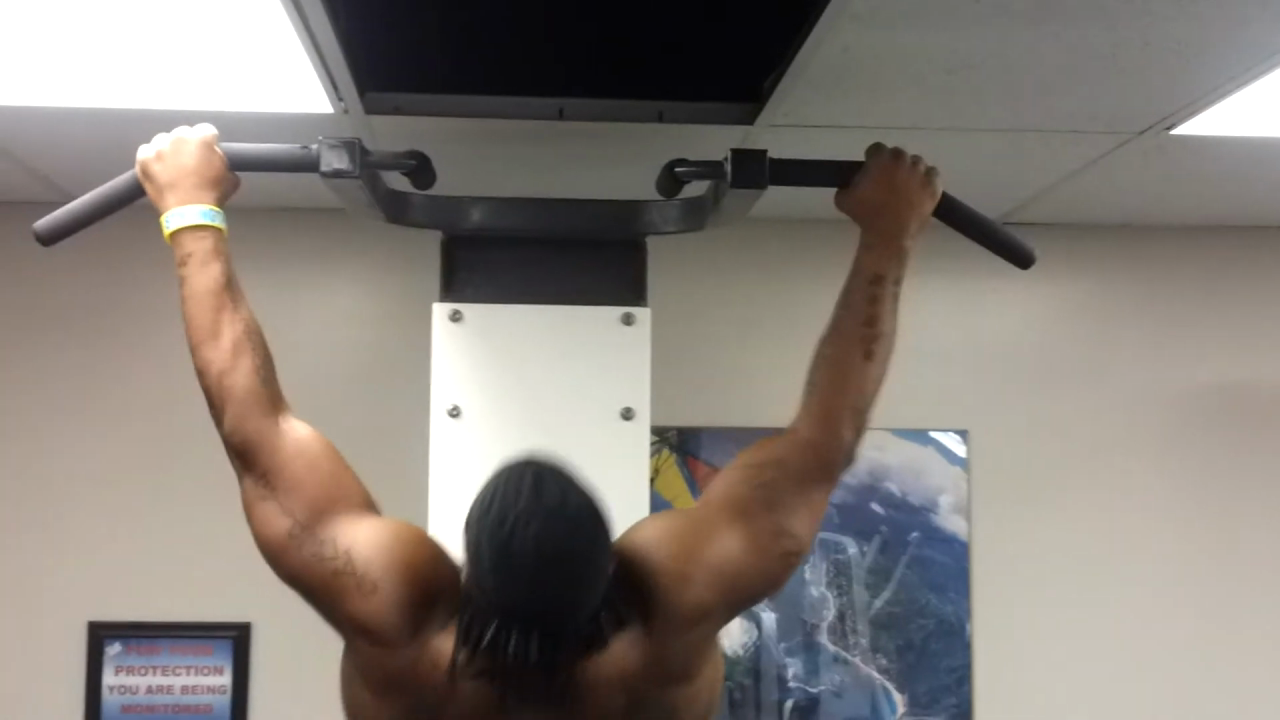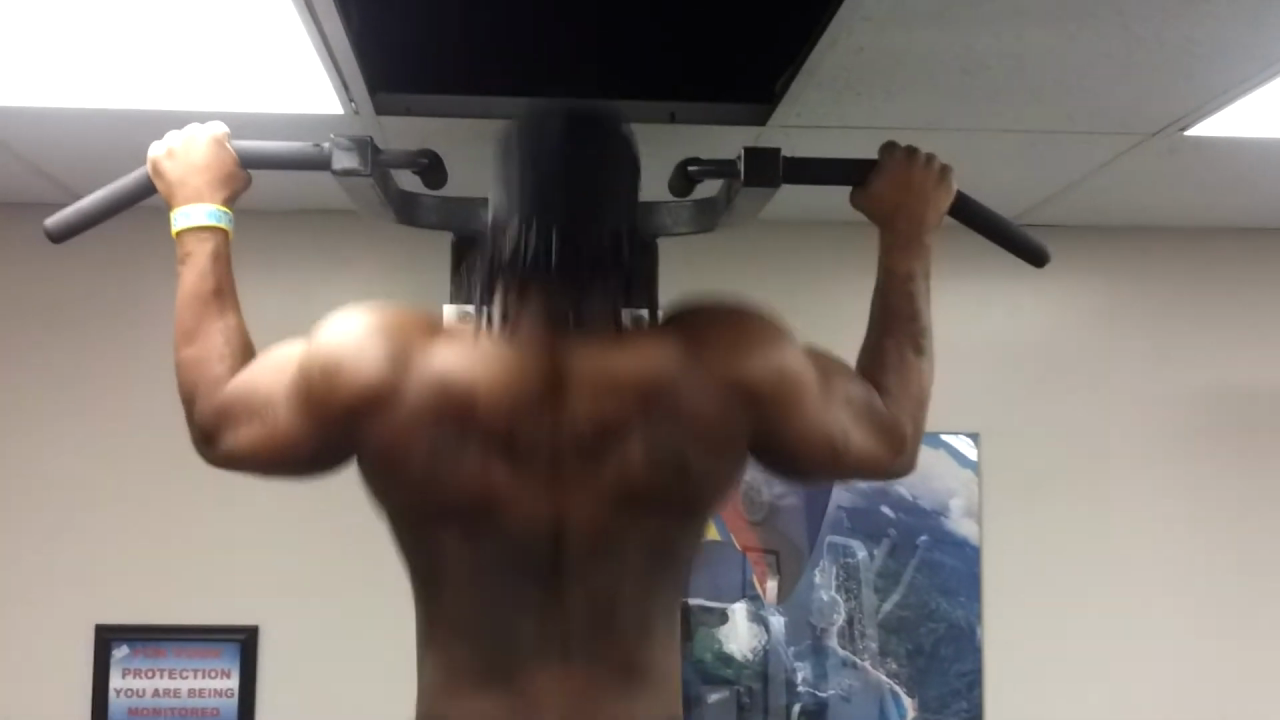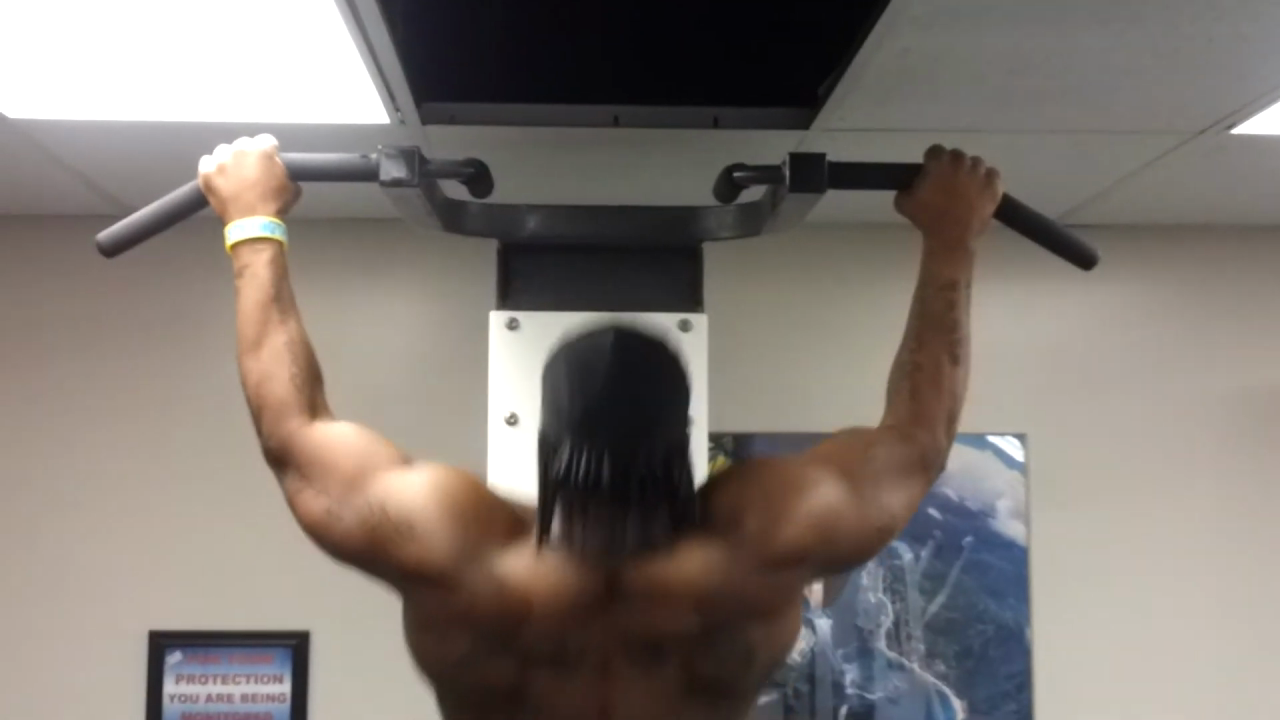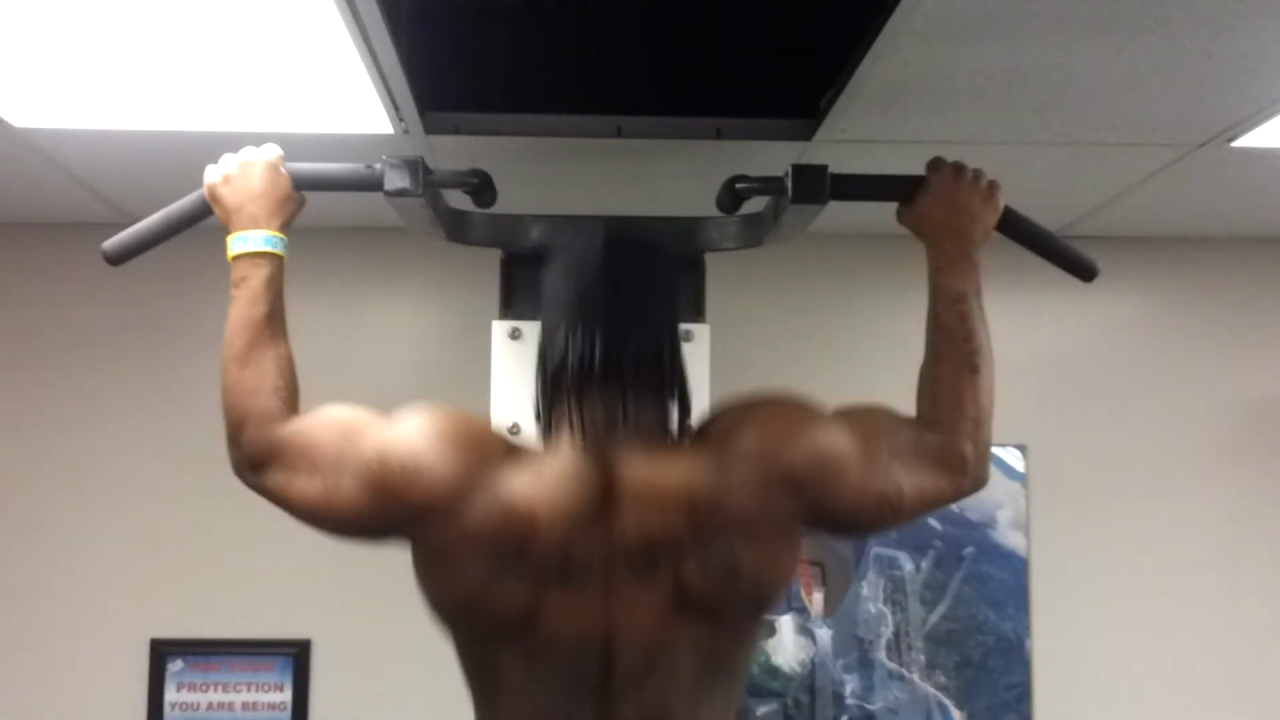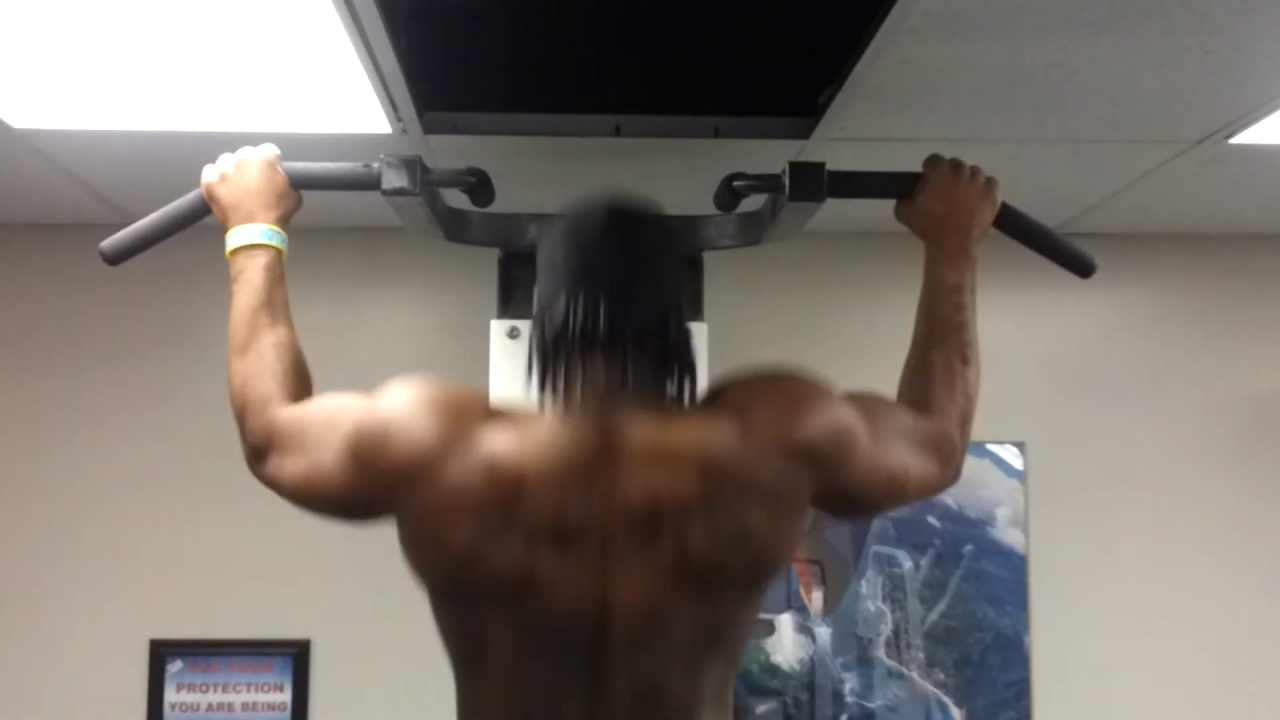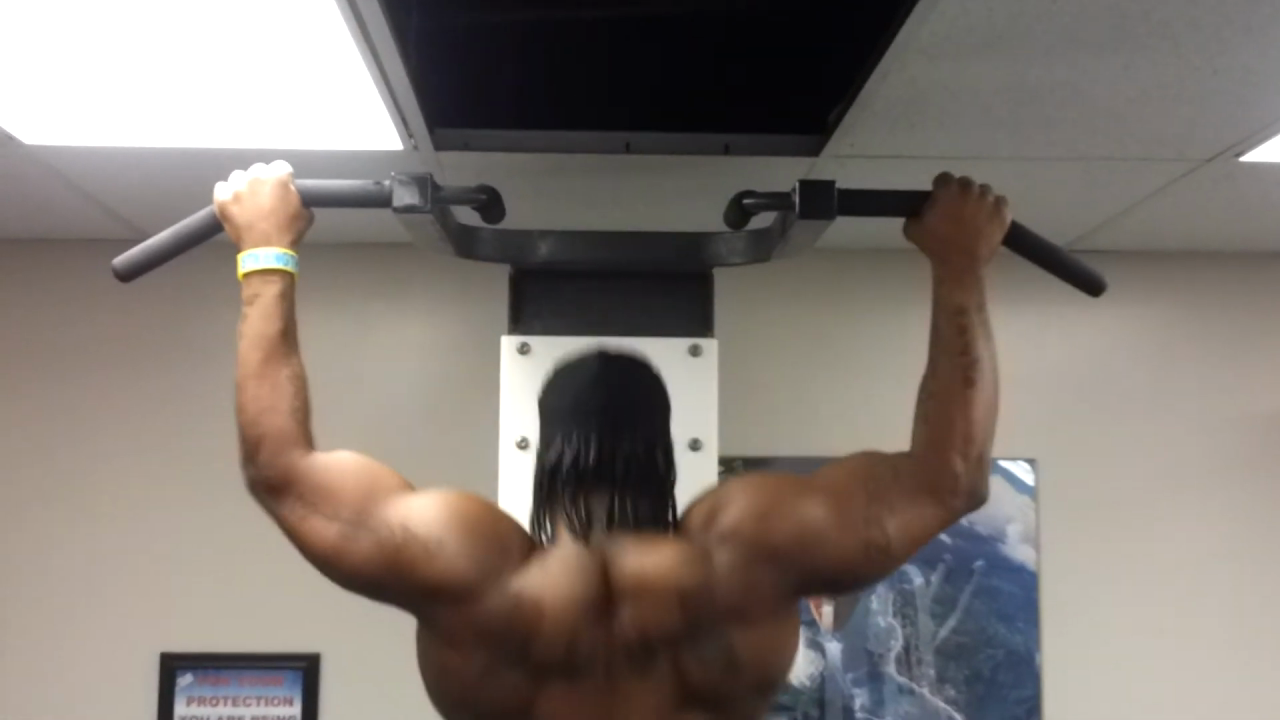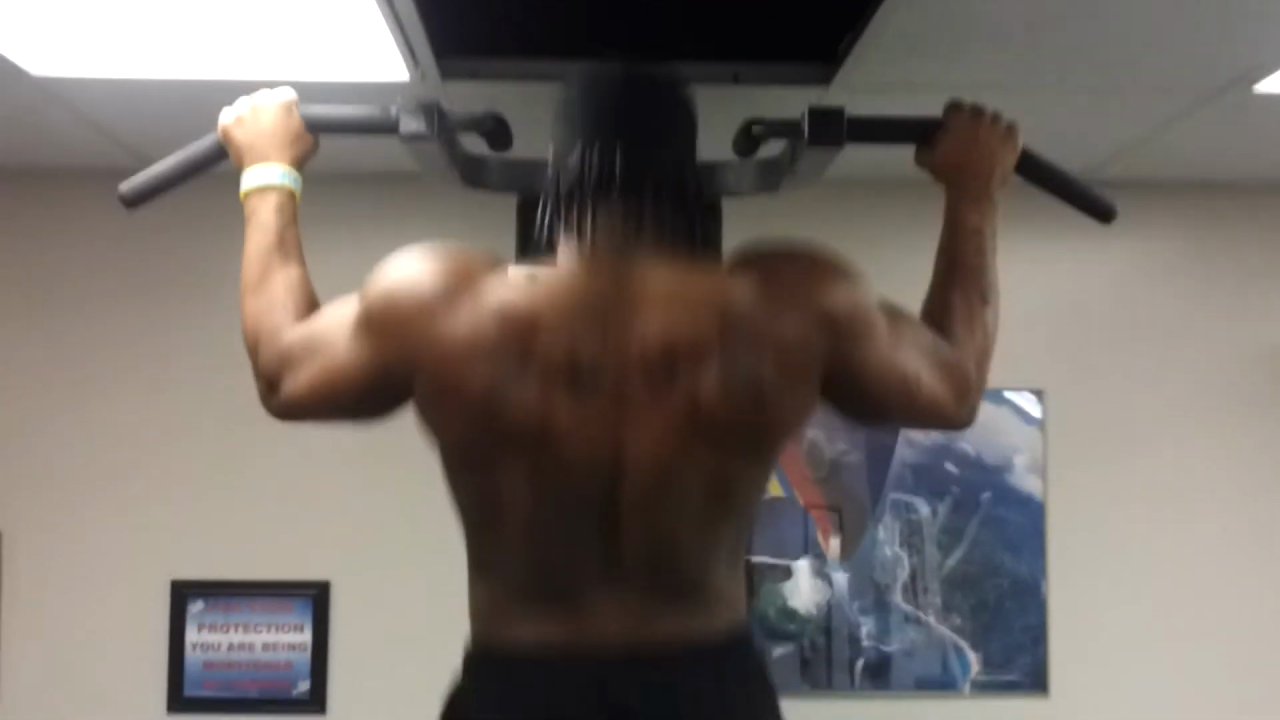
dt=0.7s
person 1, frame 1
left shoulder: (395, 617)
right shoulder: (669, 620)
left elbow: (252, 422)
right elbow: (825, 439)
left wrist: (194, 216)
right wrist: (884, 239)
person 1, frame 2
left shoulder: (386, 363)
right shoulder: (723, 364)
left elbow: (215, 417)
right elbow: (891, 436)
left wrist: (200, 209)
right wrist: (908, 230)
person 1, frame 3
left shoulder: (457, 556)
right shoulder: (751, 558)
left elbow: (289, 431)
right elbow: (920, 444)
left wrist: (255, 227)
right wrist: (950, 243)
person 1, frame 4
left shoulder: (451, 481)
right shoulder: (760, 470)
left elbow: (259, 444)
right elbow: (957, 456)
left wrist: (255, 237)
right wrist: (953, 252)
person 1, frame 5
left shoulder: (440, 445)
right shoulder: (767, 442)
left elbow: (269, 436)
right elbow: (936, 449)
left wrist: (255, 233)
right wrist: (951, 249)
person 1, frame 6
left shoulder: (471, 576)
right shoulder: (742, 567)
left elbow: (276, 466)
right elbow: (952, 474)
left wrist: (266, 255)
right wrist: (958, 267)
person 1, frame 7
left shoulder: (440, 295)
right shoulder: (789, 301)
left elbow: (281, 373)
right elbow: (953, 391)
left wrist: (269, 173)
right wrist: (971, 193)
